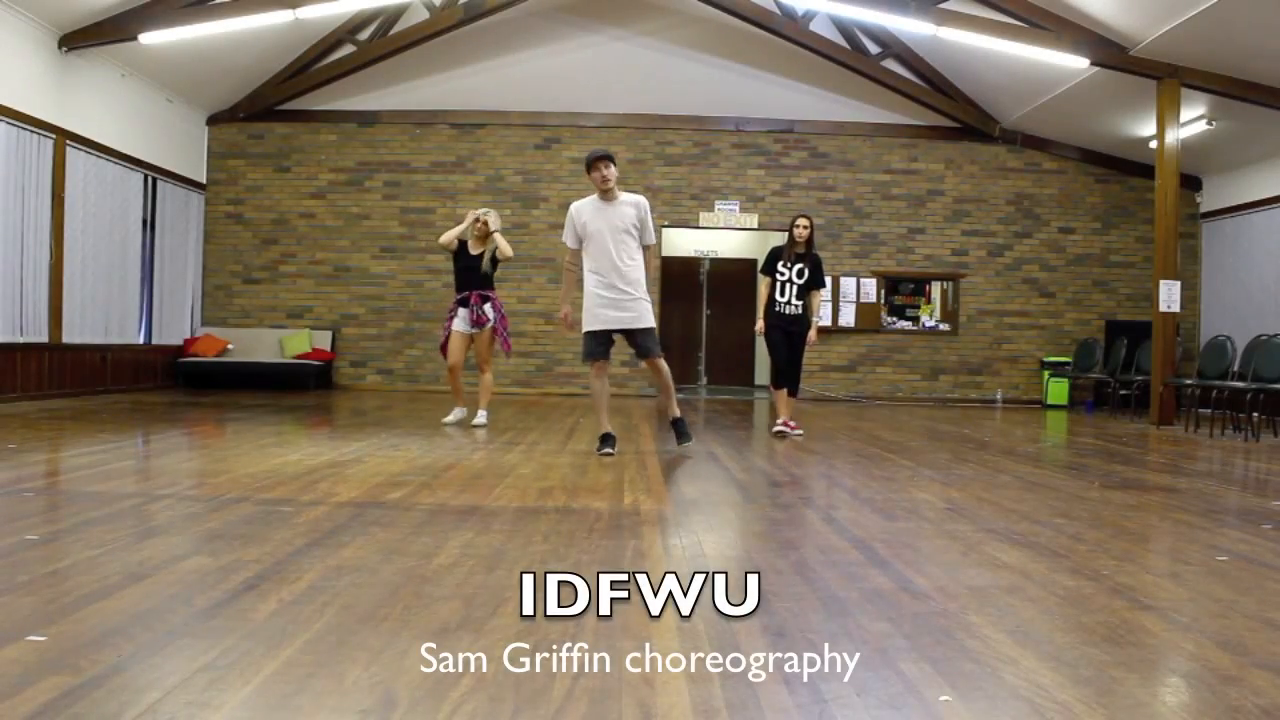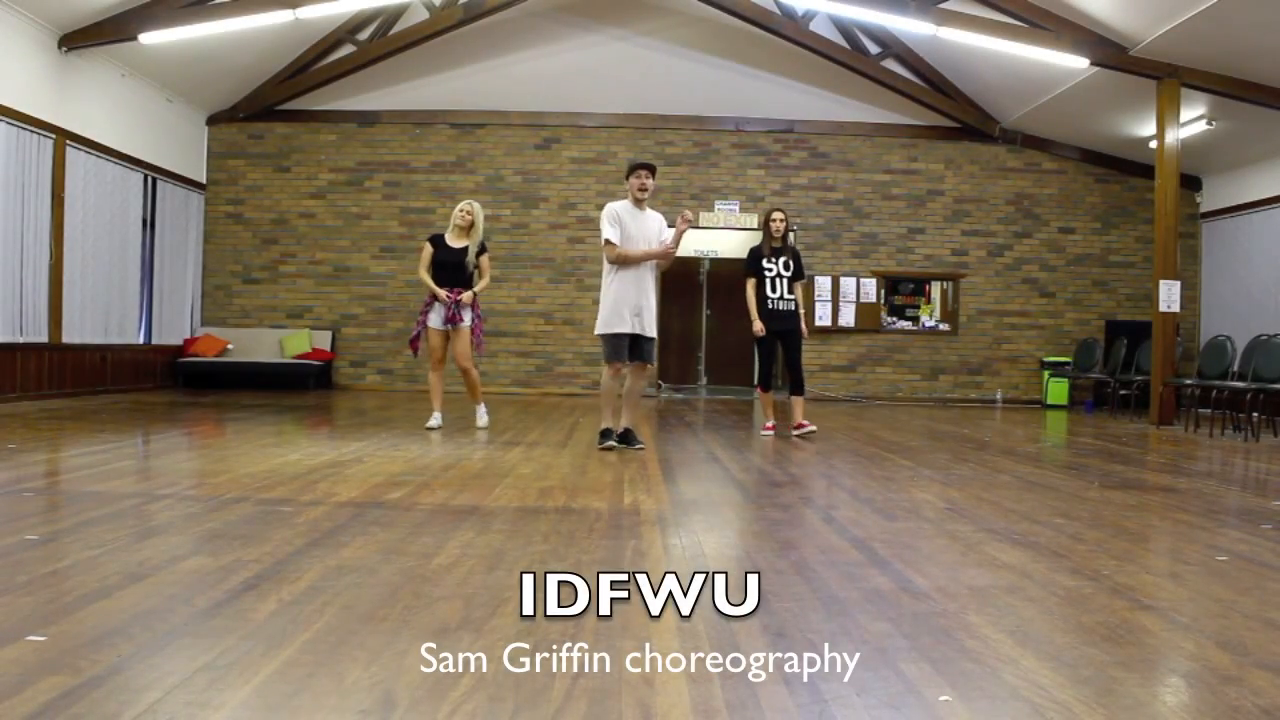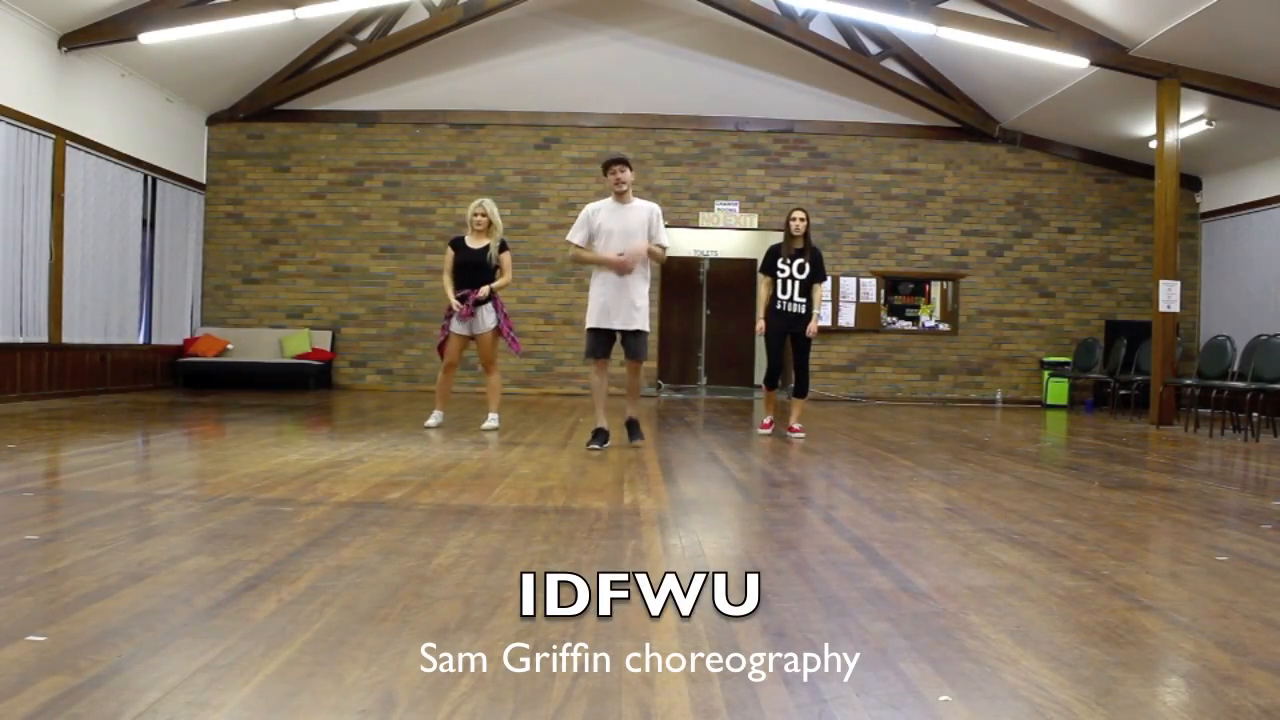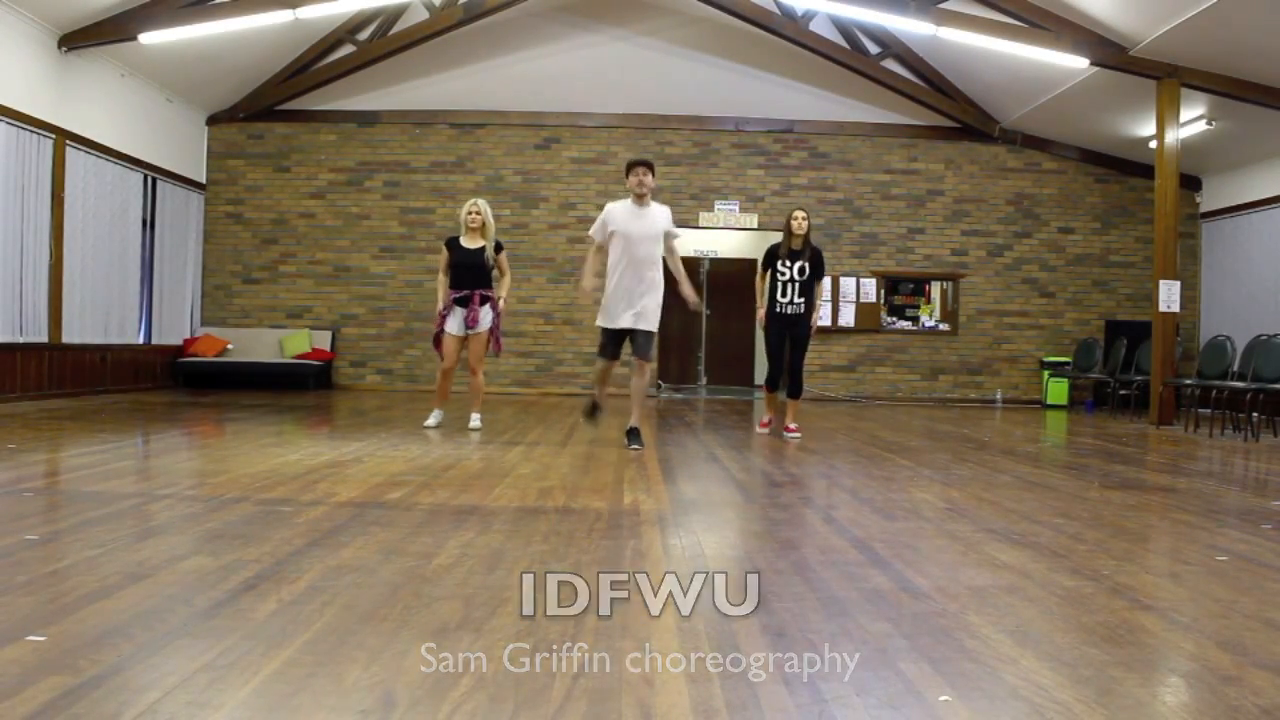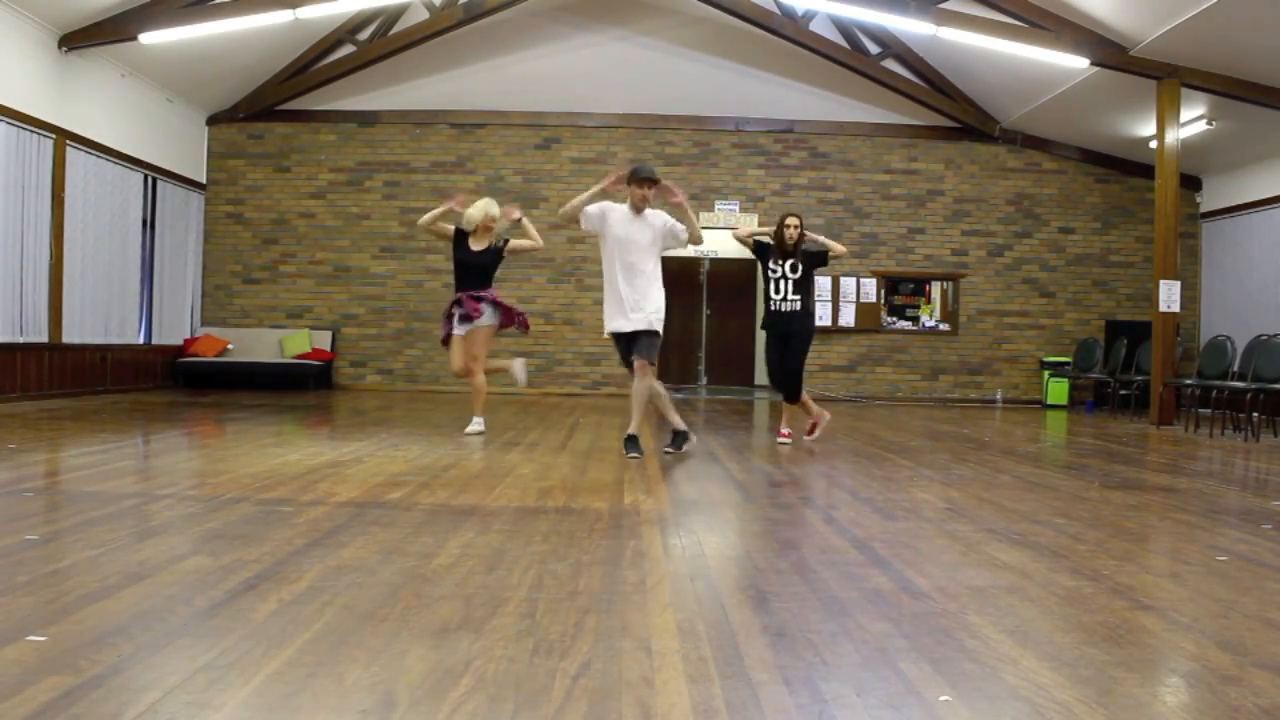
dt=1s
person 1, frame 1
left shoulder: (638, 204)
right shoulder: (578, 210)
left elbow: (648, 251)
right elbow: (571, 261)
left wrist: (641, 289)
right wrist: (565, 302)
left hip: (634, 299)
right hip: (597, 302)
left knee: (654, 359)
right knee: (598, 365)
left ankle: (675, 417)
right ankle: (606, 433)
person 1, frame 2
left shoulder: (658, 219)
right shoulder: (614, 210)
left elbow: (661, 265)
right elbow: (612, 254)
left wrist: (678, 235)
right wrist: (653, 253)
left hip: (645, 304)
right hip: (617, 303)
left knee: (640, 365)
right knee: (615, 364)
left ankle: (625, 428)
right ankle: (607, 428)
person 1, frame 3
left shoulder: (650, 210)
right shoulder: (593, 211)
left elbow: (662, 254)
right elbow: (574, 252)
left wrist: (645, 249)
right wrist: (606, 259)
left hip: (635, 300)
right hip: (603, 299)
left knee: (635, 361)
right knee: (598, 362)
left ankle: (632, 417)
right ankle: (601, 427)
person 1, frame 4
left shoulder: (664, 214)
right shoulder: (612, 211)
left elbow: (670, 252)
right elbow: (595, 245)
left wrist: (684, 283)
right wrist: (588, 275)
left hip: (648, 300)
right hip: (616, 299)
left knee: (642, 362)
right knee: (607, 359)
left ankle: (633, 427)
right ankle: (597, 398)
person 1, frame 5
left shoulder: (661, 220)
right shoulder: (607, 212)
left elbow: (693, 239)
right elbow: (565, 215)
left wrist: (683, 207)
right wrist: (599, 189)
left hip: (649, 308)
right hip: (618, 311)
left knee: (644, 367)
right knee: (642, 374)
left ankle: (632, 434)
right ankle: (678, 428)
person 2, frame 1
left shoulder: (493, 250)
right shoulder: (459, 246)
left elbow: (508, 254)
right elbow: (442, 241)
left wrist: (495, 231)
right wrist: (465, 224)
left hip: (486, 308)
right hip: (461, 309)
left knee: (483, 364)
right knee: (453, 364)
left ankle: (482, 412)
right ankle: (460, 408)
person 2, frame 2
left shoulder: (478, 246)
right shoulder: (436, 240)
left elbow: (486, 278)
right elbow: (422, 270)
left wrist: (473, 292)
right wrist: (436, 289)
left hip: (462, 307)
right hip: (436, 305)
left knee: (464, 364)
right knee: (436, 363)
left ankle: (480, 408)
right ankle: (436, 414)
person 2, frame 3
left shoulder: (498, 245)
right shoulder: (456, 243)
left elbow: (507, 277)
right elbow: (447, 275)
left wrist: (490, 287)
right wrist: (451, 298)
left hip: (486, 308)
right hip: (459, 308)
left knee: (489, 365)
right knee: (448, 364)
left ankle: (493, 415)
right ankle: (438, 413)
person 2, frame 4
left shoulder: (494, 246)
right shoulder: (452, 243)
left elbow: (506, 275)
right elbow: (443, 273)
left wrist: (502, 297)
right wrist: (440, 301)
left hip: (482, 309)
right hip: (455, 308)
left knee: (475, 367)
right knee: (448, 366)
left ankle: (475, 415)
right ankle: (437, 412)
person 2, frame 5
left shoulder: (500, 244)
right shoulder: (459, 236)
left elbow: (537, 244)
right elbow: (424, 224)
left wrist: (520, 219)
right wrist: (448, 208)
left hip: (484, 307)
right hip: (460, 309)
left knee: (474, 365)
right knee: (459, 368)
left ankle: (478, 420)
right ankle: (512, 364)
person 3, frame 1
left shoulder: (814, 260)
right shoulder: (777, 253)
left elbow: (815, 294)
right elbow: (765, 286)
left wrist: (814, 326)
right wrist: (760, 317)
left hip: (799, 323)
right hip: (774, 320)
left knee: (794, 371)
right knee: (779, 367)
left ankle: (787, 419)
right ankle: (780, 418)
person 3, frame 2
left shoulder: (792, 253)
right shoulder: (757, 252)
left elbow: (797, 287)
right elbow: (750, 288)
left wrist: (802, 318)
right wrist: (755, 318)
left hip: (790, 319)
right hip: (766, 319)
left knee: (795, 369)
right knee: (766, 369)
left ankle: (798, 421)
right ankle: (769, 420)
person 3, frame 3
left shoulder: (814, 254)
right shoulder: (775, 251)
left elbow: (817, 288)
right elbow: (764, 285)
left wrist: (814, 318)
right wrist: (760, 317)
left hip: (802, 320)
right hip: (776, 318)
left knee: (801, 370)
right knee: (774, 367)
left ankle: (794, 422)
right ankle: (768, 416)
person 3, frame 4
left shoulder: (814, 254)
right shoulder: (775, 251)
right elbow: (761, 276)
left wrist: (815, 312)
right wrist: (760, 307)
left hip: (801, 320)
right hip: (775, 319)
left knee: (795, 370)
right knee: (774, 370)
left ankle: (790, 422)
right ankle: (768, 415)
person 3, frame 5
left shoulder: (807, 256)
right shoulder: (767, 251)
left elbow: (842, 251)
right elbow: (739, 235)
left wrist: (815, 237)
right wrist: (766, 231)
left hip: (801, 325)
right hip: (774, 324)
left knee: (793, 374)
right knee: (777, 377)
left ankle: (785, 426)
right ankle: (815, 413)
